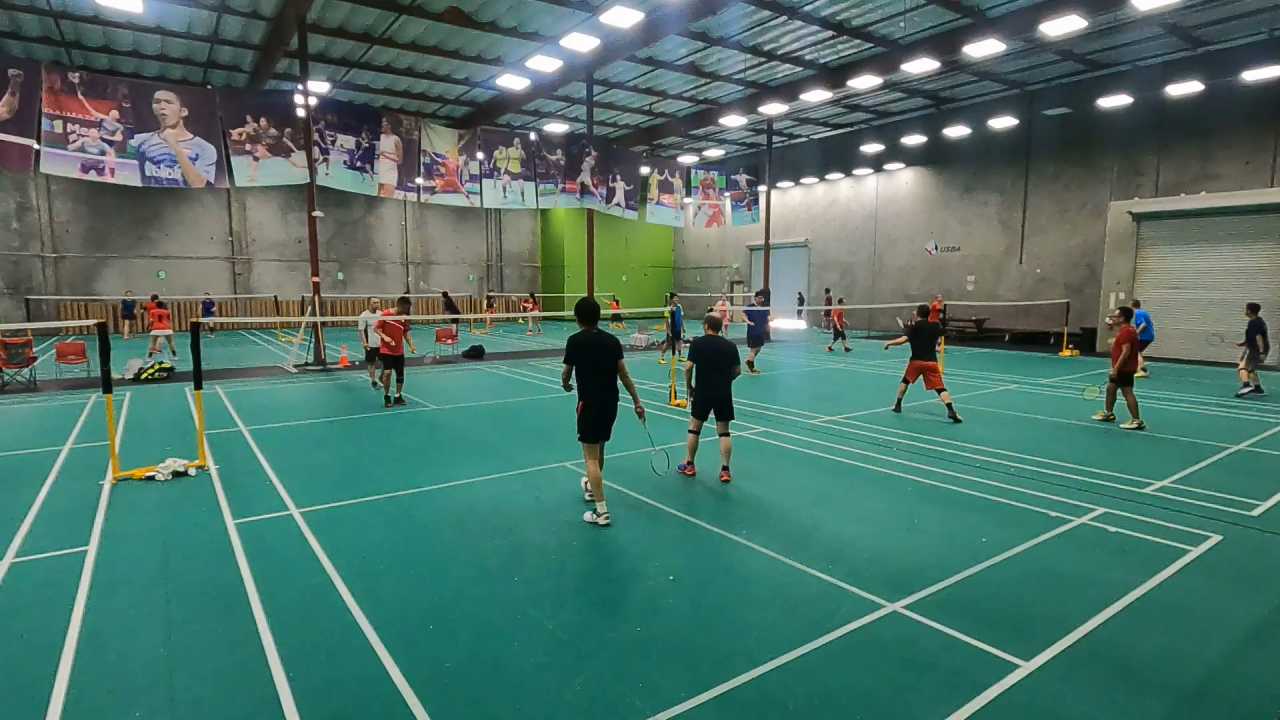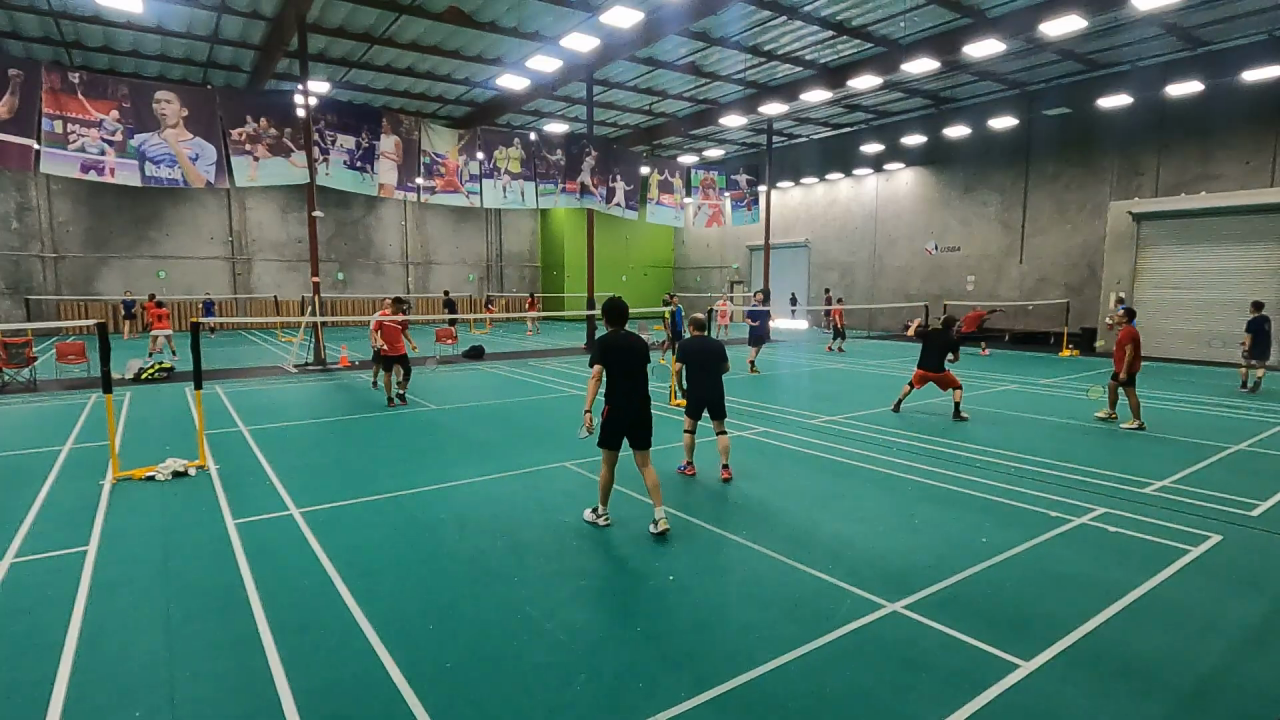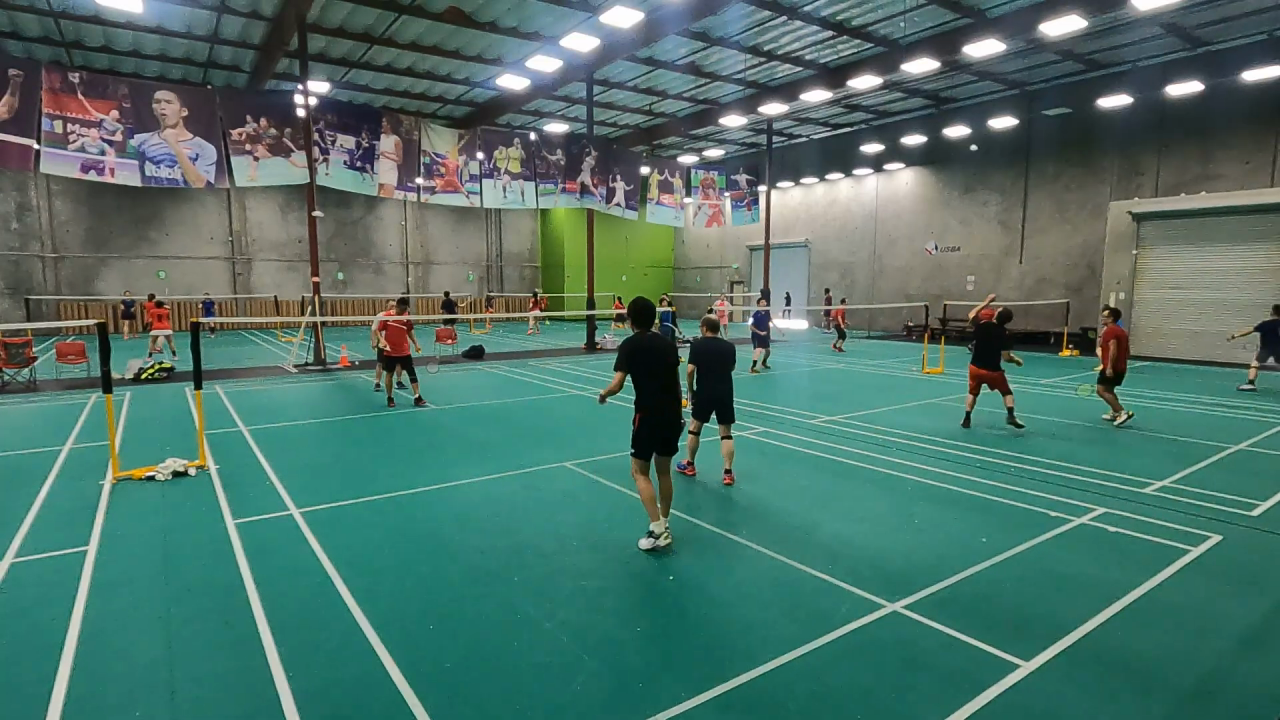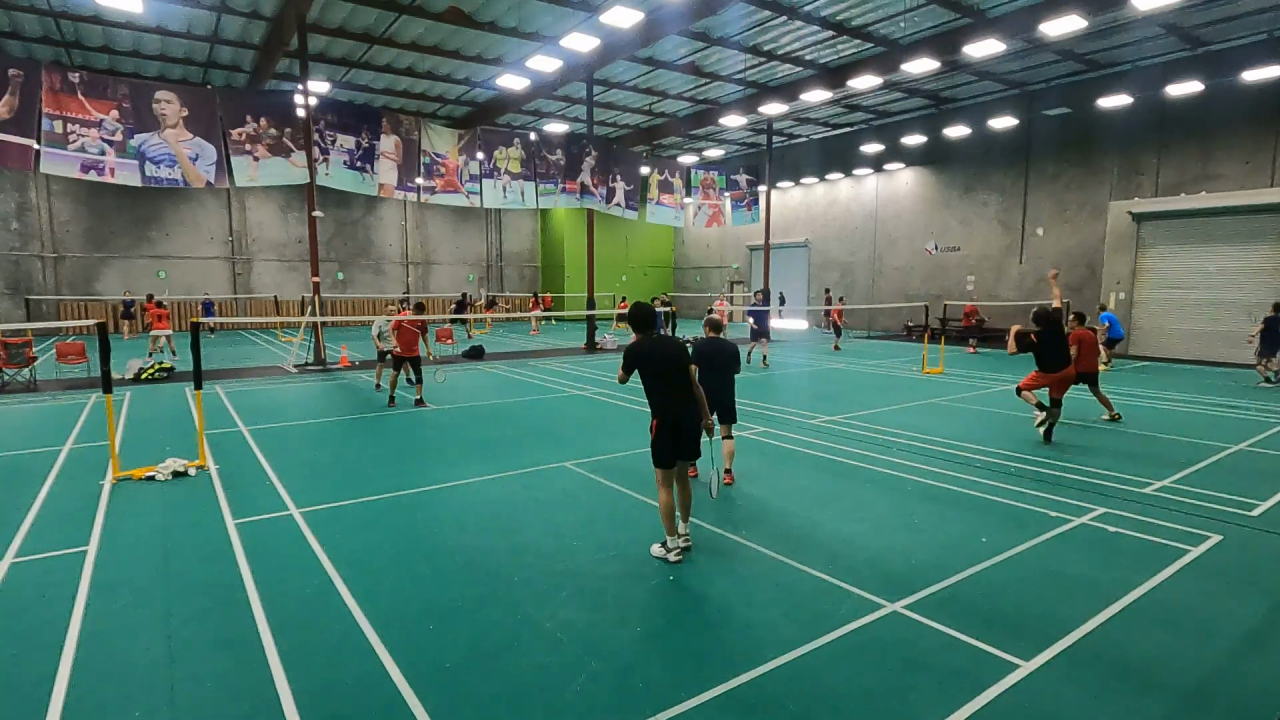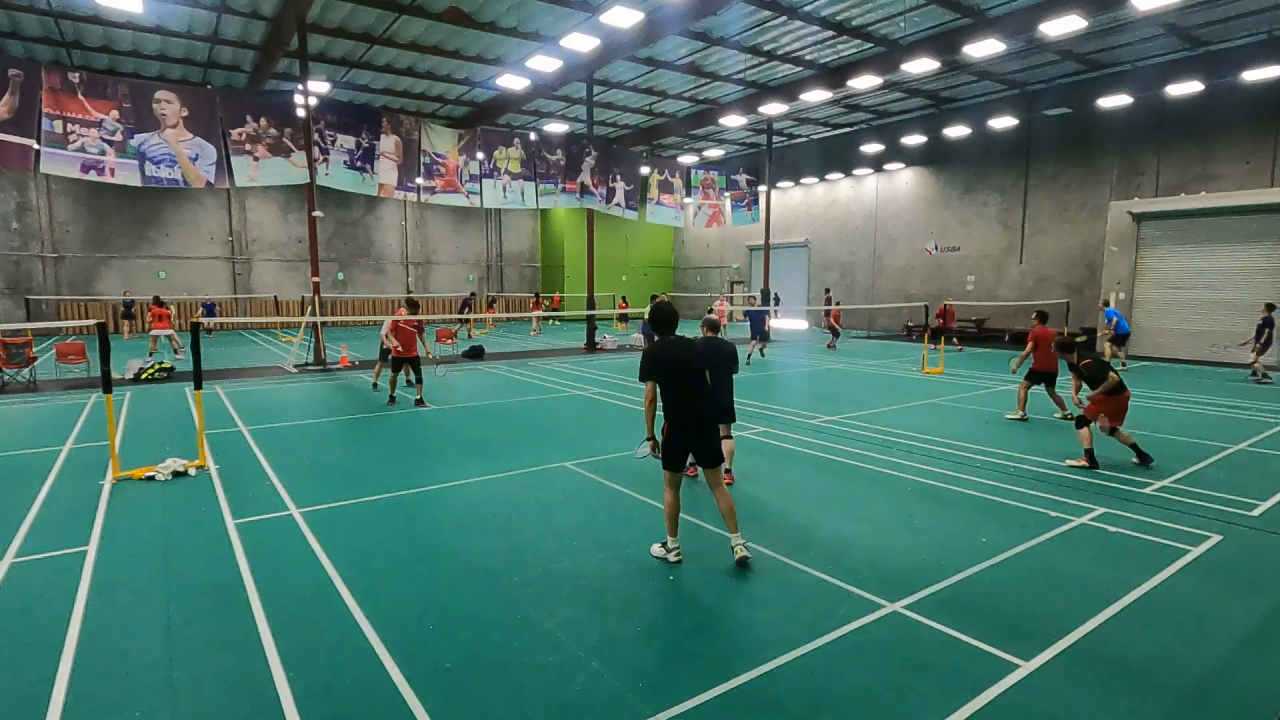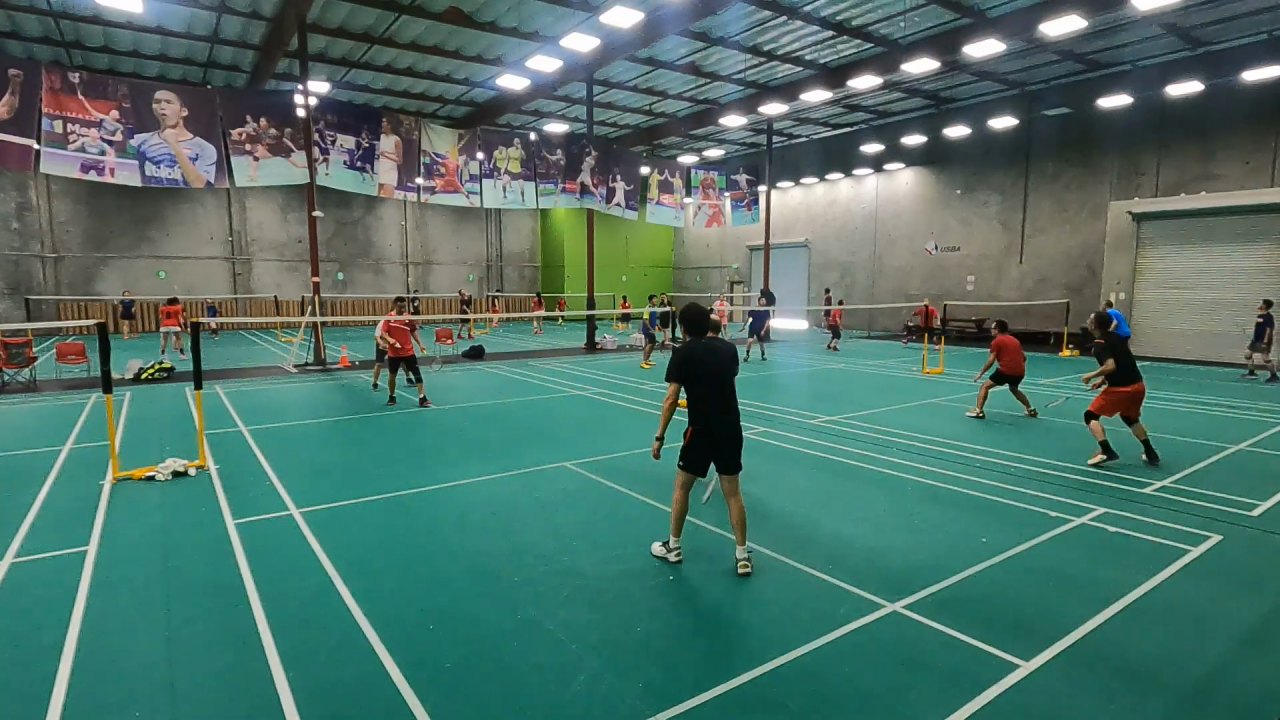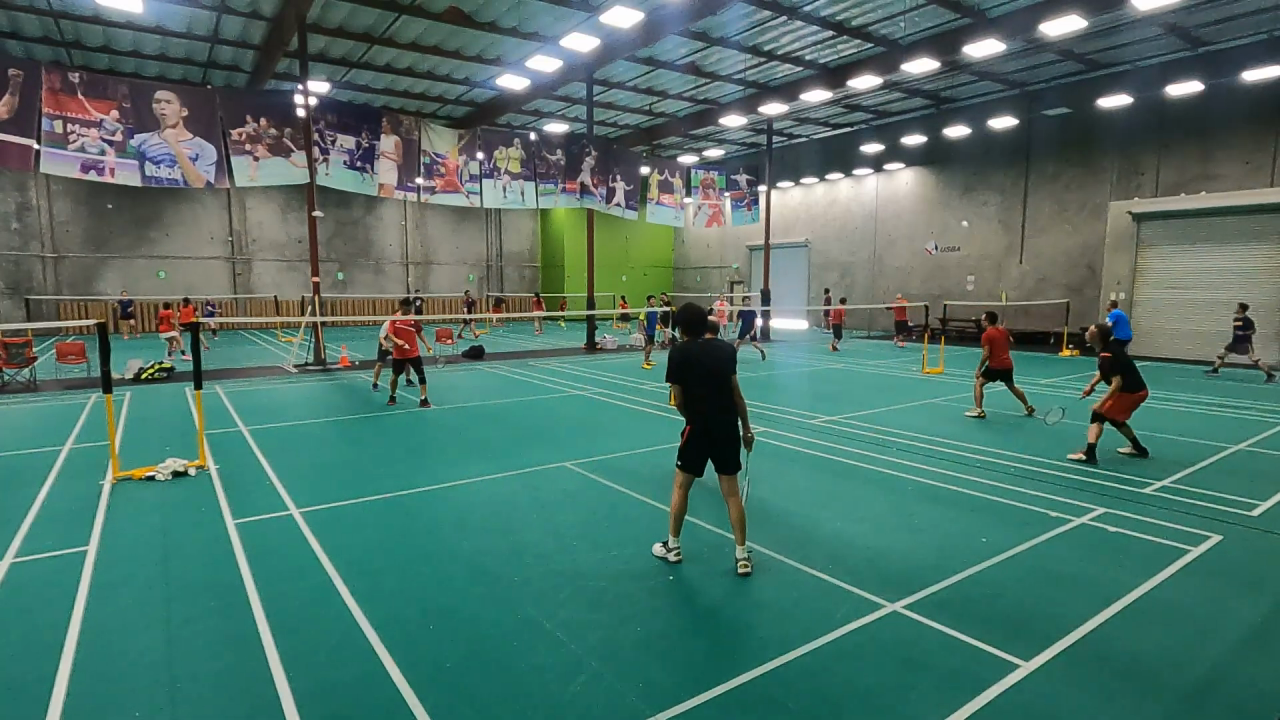
dt=0.4s
person 1, frame 1
left shoulder: (575, 341)
right shoulder: (612, 340)
left elbow: (566, 374)
right elbow: (624, 374)
left wrist: (565, 384)
right wrist: (637, 402)
left hip: (589, 404)
right hip: (611, 403)
left knee: (591, 457)
right knee: (599, 448)
left ankle: (601, 511)
right ankle: (592, 488)
person 1, frame 2
left shoulder: (603, 342)
right shoulder: (640, 342)
left elbow: (596, 377)
left wrist: (587, 410)
left hip: (616, 409)
right hip: (642, 409)
left knee: (608, 463)
right knee: (645, 464)
left ankle: (601, 512)
right ankle: (660, 517)
person 1, frame 3
left shoulder: (629, 345)
right shoulder: (667, 344)
left elbow: (617, 385)
right elbow: (676, 382)
left wrist: (603, 395)
right wrist: (679, 414)
left hip: (648, 415)
right hip: (672, 414)
left knee: (640, 473)
right knee: (664, 471)
left ankle: (657, 531)
right ankle: (663, 524)
person 1, frame 4
left shoulder: (635, 349)
right shoulder: (676, 344)
left elbow: (622, 379)
right elbow: (694, 383)
right wrist: (706, 416)
left hip: (665, 421)
right hip: (690, 417)
left knee: (664, 484)
right knee: (682, 477)
left ankle: (672, 546)
right ankle: (684, 533)
person 1, frame 5
left shoulder: (652, 352)
right shoulder: (695, 346)
left elbow: (650, 398)
right elbow: (707, 385)
left wrist: (650, 436)
left hip: (677, 425)
right hip: (706, 421)
left knee: (671, 487)
right knee: (717, 485)
left ankle: (672, 547)
right ankle: (738, 544)
person 1, frame 6
left shoulder: (683, 353)
right shoulder: (727, 349)
left elbow: (672, 398)
left wrist: (660, 436)
left hip: (701, 429)
right hip: (731, 427)
left knee: (682, 487)
right knee: (733, 493)
left ankle: (673, 547)
right ankle: (742, 556)
person 1, frame 7
left shoulder: (679, 353)
right shoulder: (725, 348)
left elbow: (679, 401)
right elbow: (736, 393)
right wrist: (746, 428)
left hip: (699, 429)
right hip: (728, 428)
left knee: (681, 487)
right knee: (732, 493)
left ankle: (673, 547)
right ankle: (742, 556)
